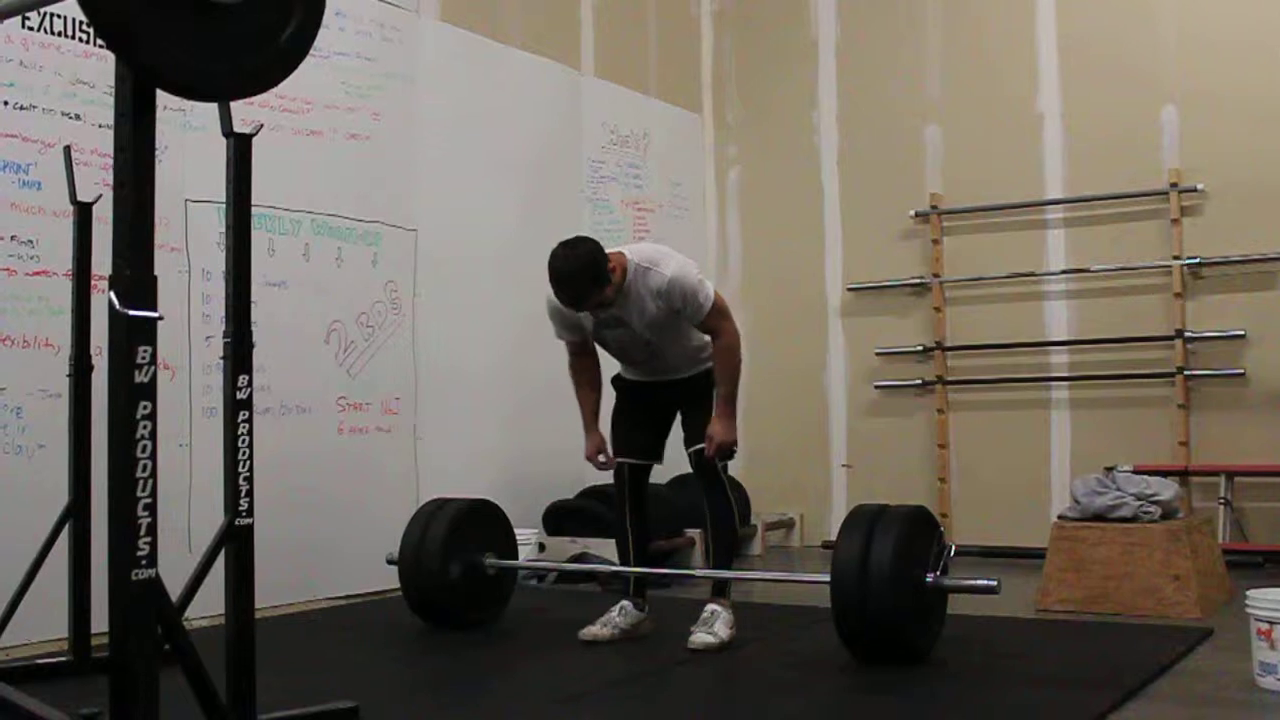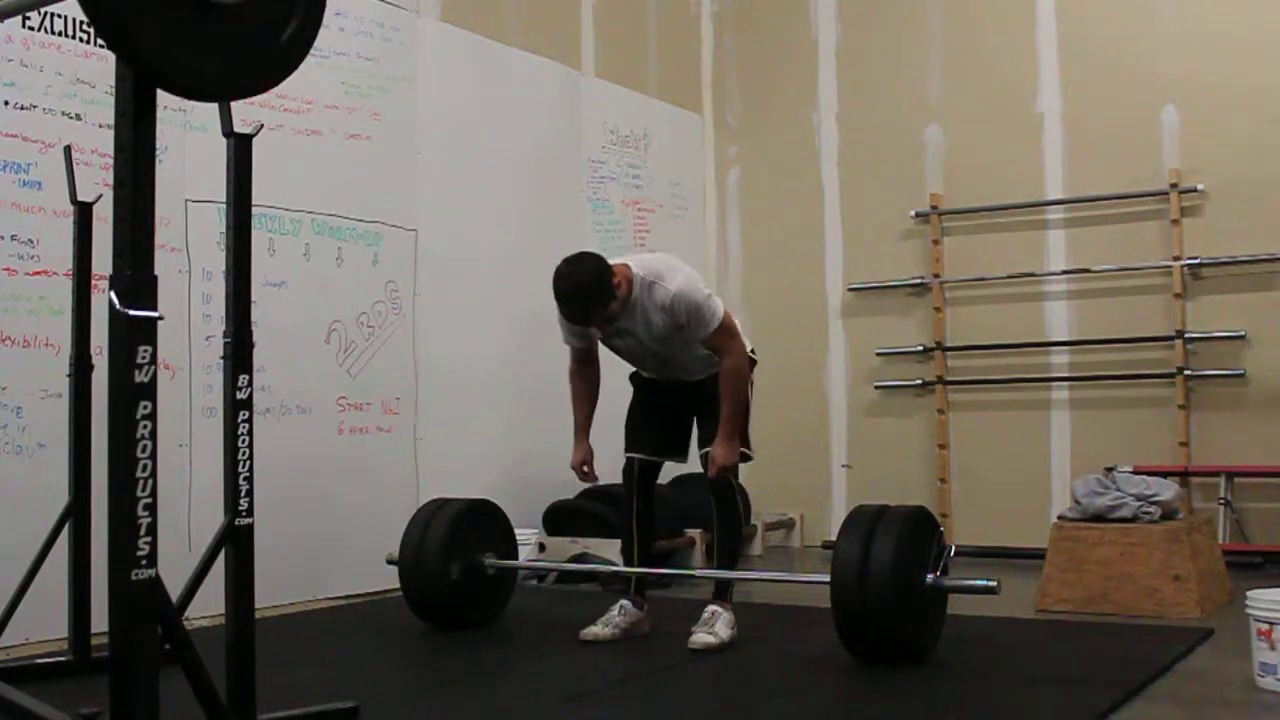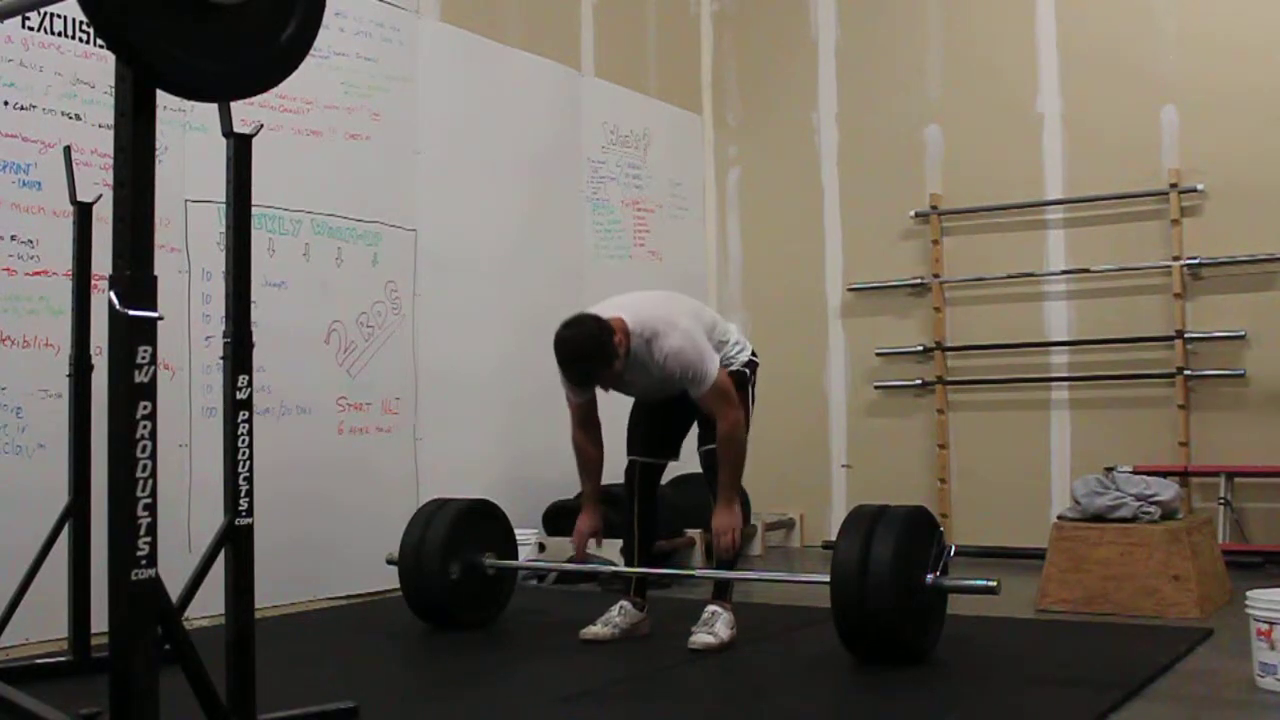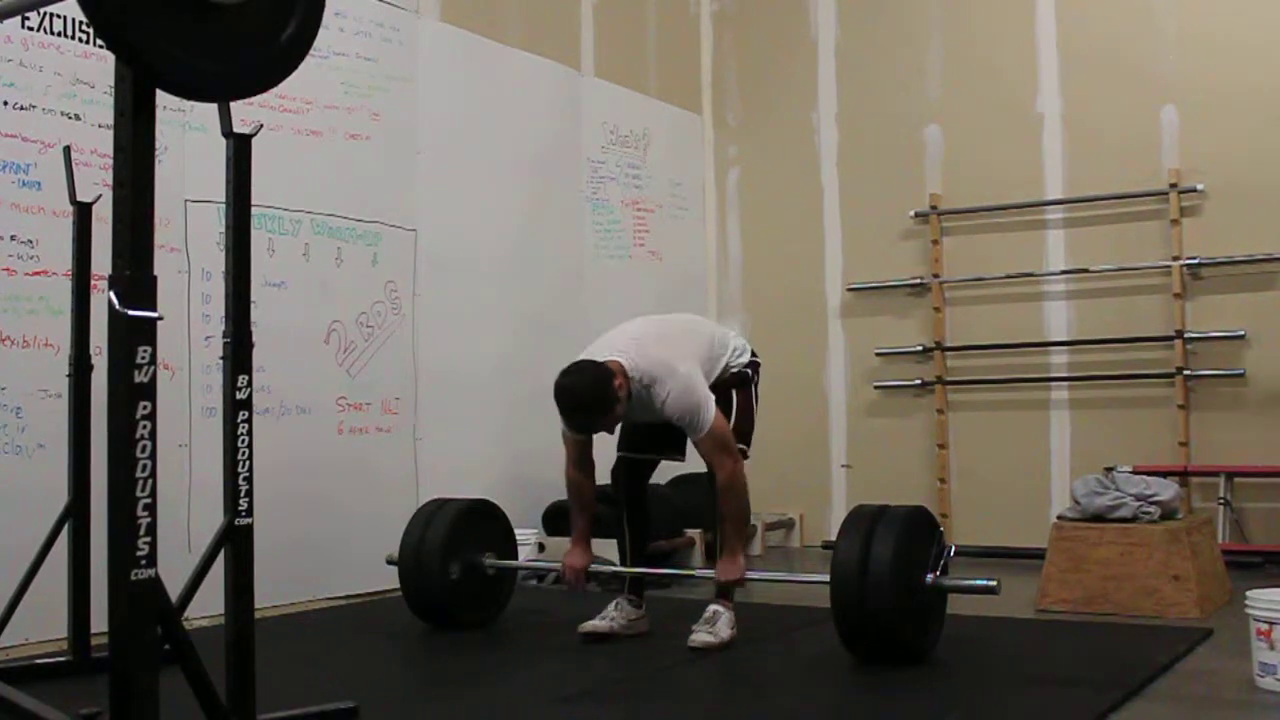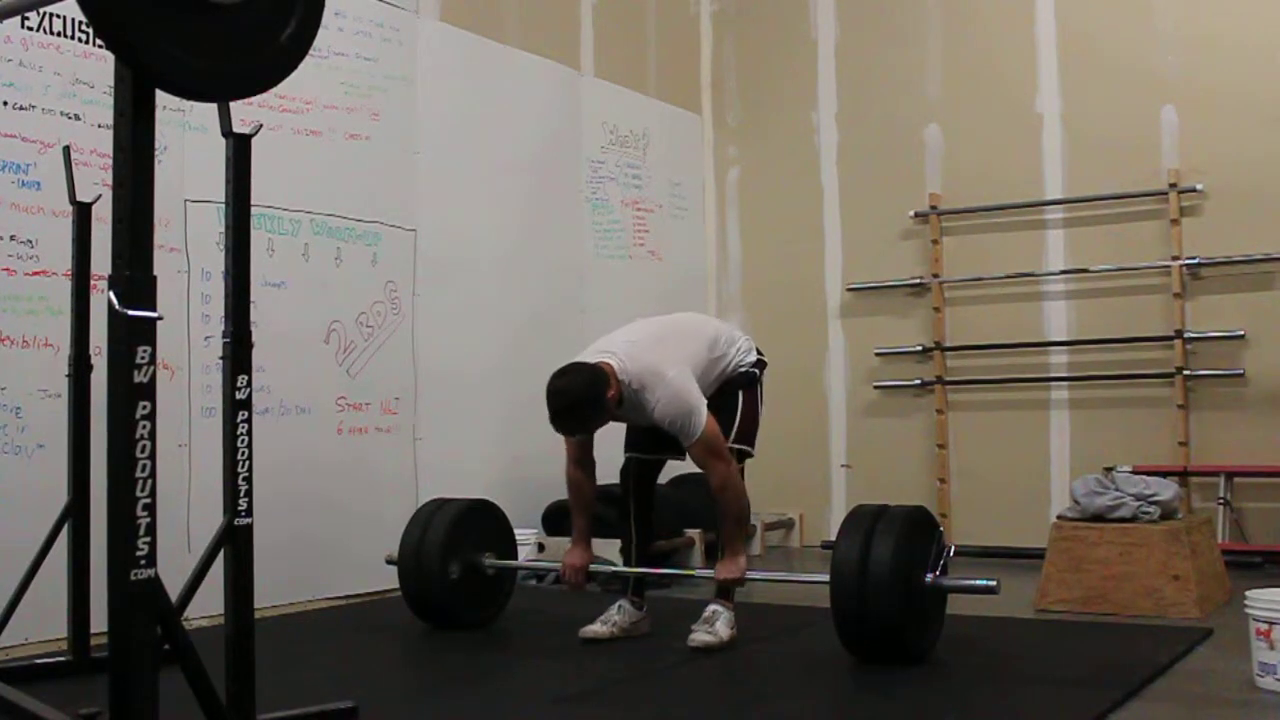
dt=0.4s
person 1, frame 1
left shoulder: (668, 275)
right shoulder: (561, 303)
left elbow: (725, 330)
right elbow: (582, 357)
left wrist: (725, 415)
right wrist: (591, 428)
left hip: (700, 372)
right hip: (639, 380)
left knee: (709, 472)
right knee: (627, 481)
left ankle: (719, 604)
right ankle: (633, 603)
person 1, frame 2
left shoulder: (674, 288)
right shoulder: (575, 308)
left elbow: (733, 352)
right elbow: (583, 365)
left wrist: (728, 438)
right wrist: (581, 438)
left hip: (714, 375)
right hip: (655, 380)
left knee: (718, 478)
right knee: (636, 478)
left ankle: (721, 606)
right ankle: (634, 603)
person 1, frame 3
left shoulder: (673, 342)
right shoulder: (580, 354)
left elbow: (730, 415)
right elbow: (584, 428)
left wrist: (728, 505)
right wrist: (589, 507)
left hip: (728, 367)
right hip: (658, 388)
left knee: (716, 474)
right knee: (638, 478)
left ankle: (721, 607)
right ankle: (634, 604)
person 1, frame 4
left shoulder: (674, 385)
right shoulder: (581, 389)
left elbow: (728, 465)
right elbow: (578, 466)
left wrist: (733, 554)
right wrist: (579, 543)
left hip: (727, 368)
right hip: (655, 378)
left knee: (722, 472)
right knee: (626, 476)
left ankle: (722, 607)
right ankle: (632, 604)
person 1, frame 5
left shoulder: (665, 390)
right shoulder: (577, 389)
left elbow: (720, 468)
right elbow: (579, 466)
left wrist: (734, 554)
right wrist: (580, 543)
left hip: (732, 367)
right hip: (668, 361)
left knee: (728, 469)
right knee: (634, 477)
left ankle: (722, 607)
right ankle: (633, 604)
